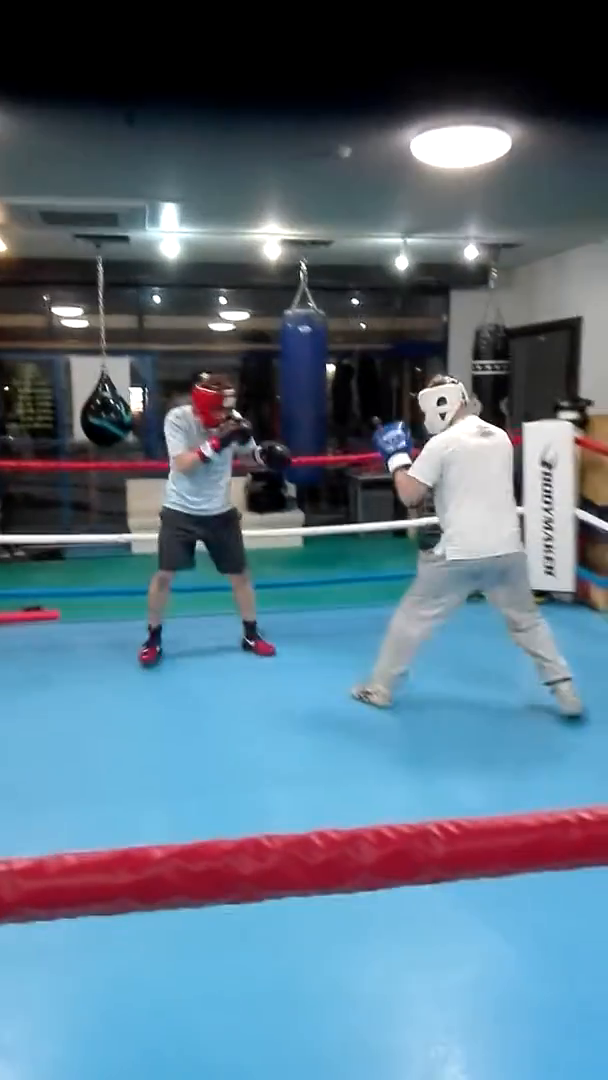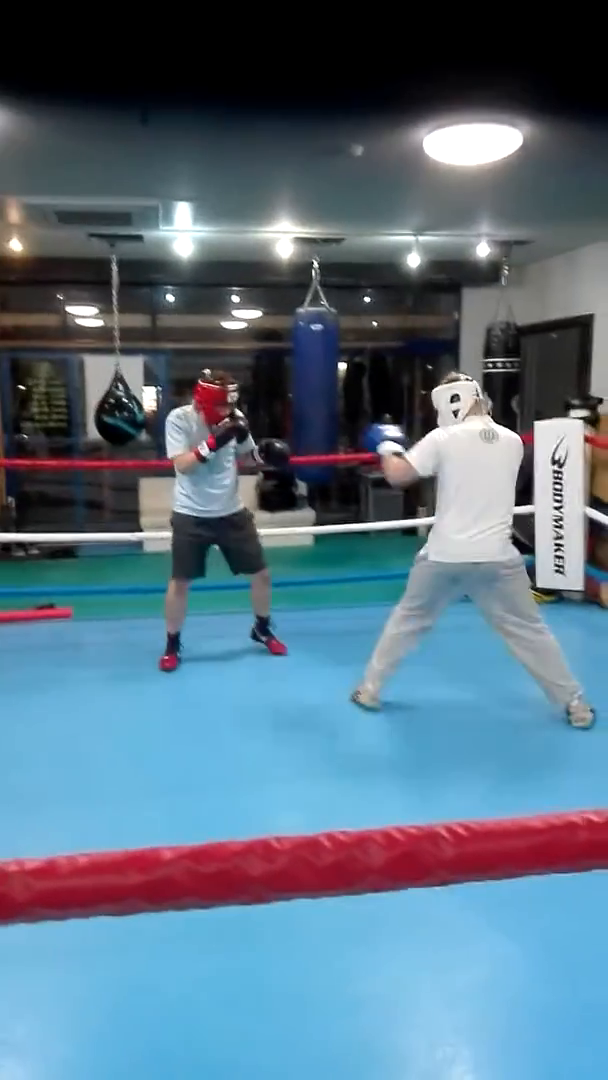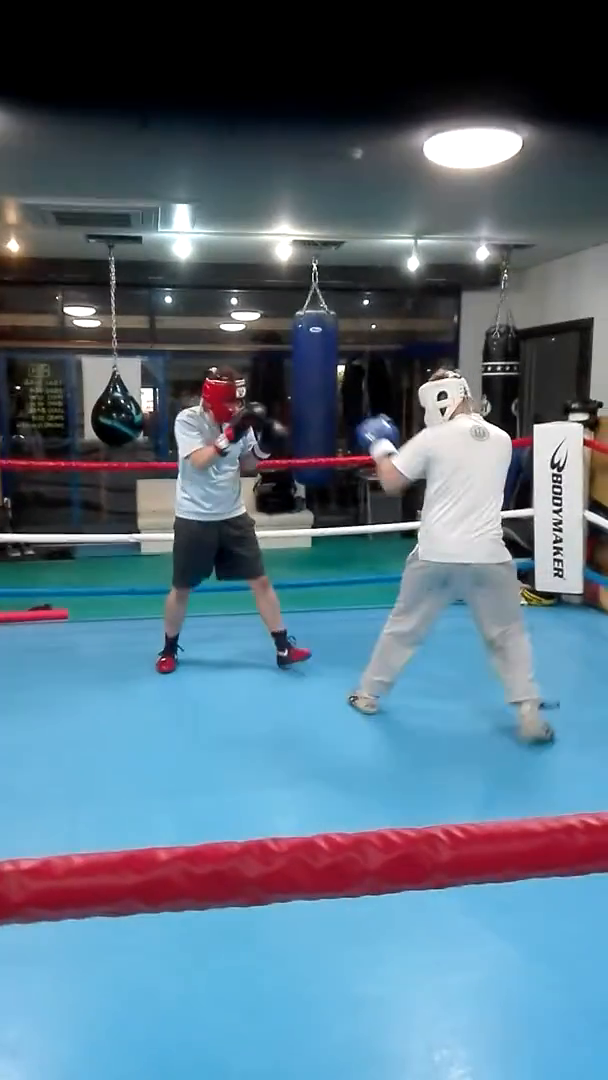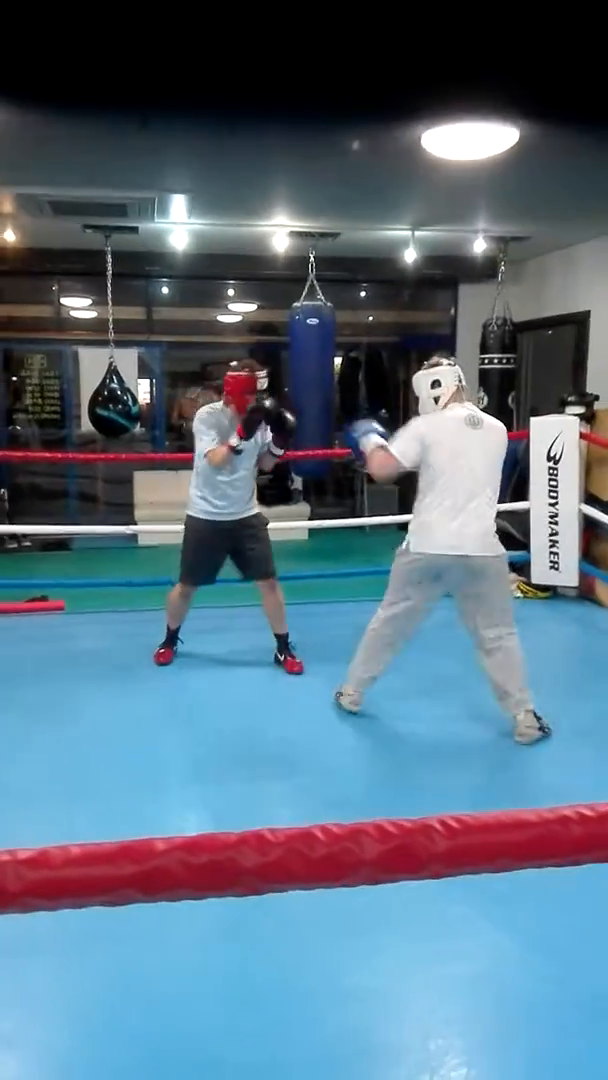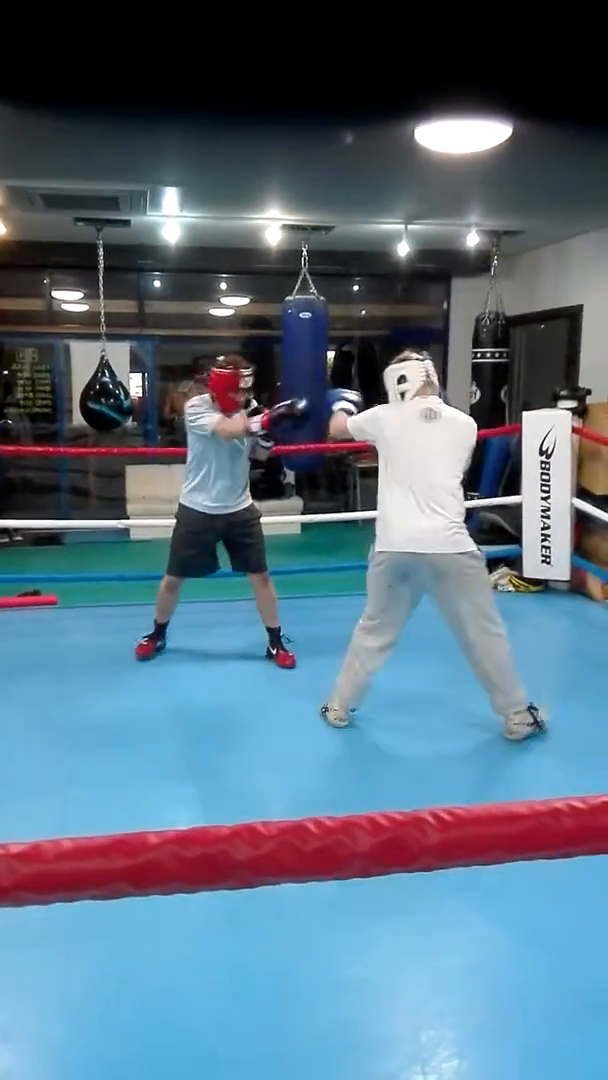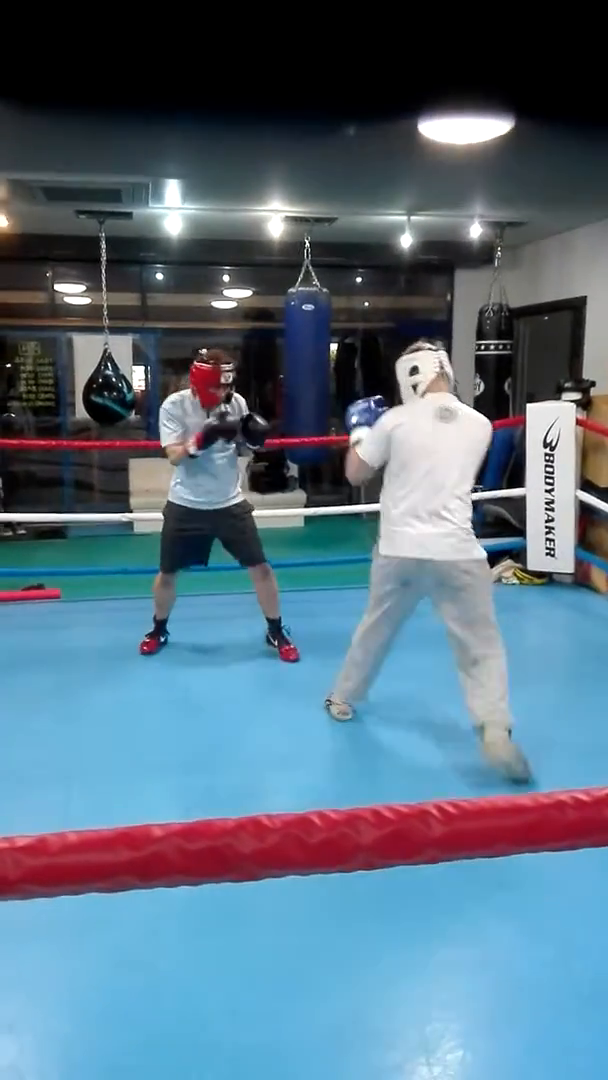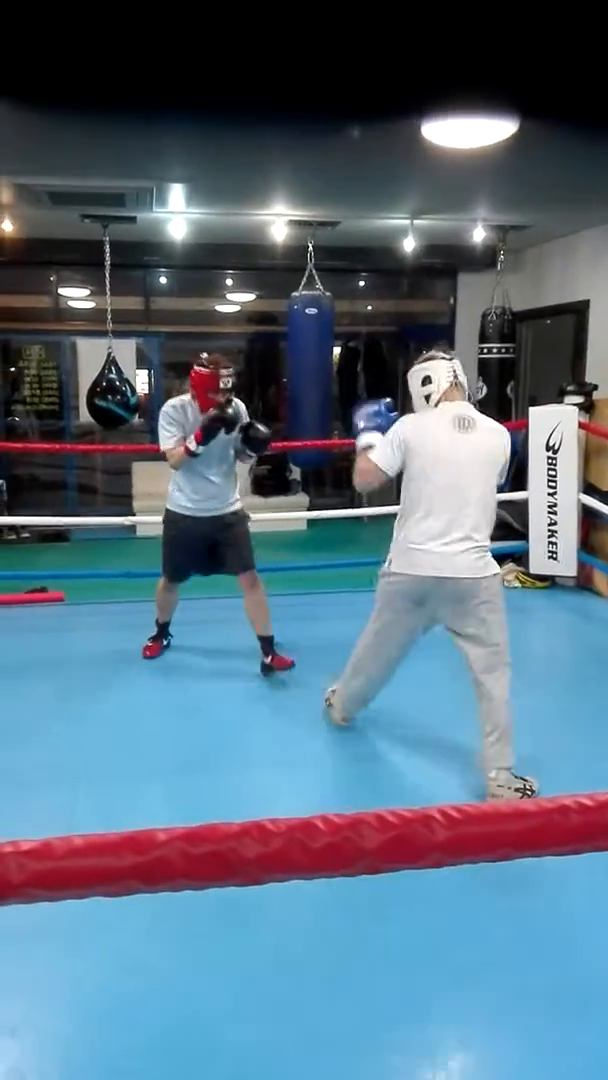
dt=0.2s
person 1, frame 1
left shoulder: (441, 444)
right shoulder: (500, 437)
left elbow: (410, 495)
left wrist: (397, 455)
left hip: (460, 553)
right hip: (506, 551)
left knee: (413, 616)
right knee: (527, 622)
left ankle: (379, 687)
right ankle: (564, 691)
person 1, frame 2
left shoulder: (444, 440)
right shoulder: (513, 442)
left elbow: (397, 474)
left wrist: (387, 443)
left hip: (444, 556)
right hip: (496, 557)
left knee: (407, 620)
right knee: (529, 629)
left ankle: (371, 689)
right ankle: (575, 704)
person 1, frame 3
left shoulder: (432, 438)
right shoulder: (501, 440)
left elbow: (392, 481)
left wrist: (380, 442)
left hip: (435, 556)
right hip: (488, 557)
left knee: (403, 627)
right knee: (508, 635)
left ankle: (368, 693)
right ankle: (530, 714)
person 1, frame 4
left shoulder: (425, 427)
right shoulder: (496, 429)
left elbow: (382, 469)
left wrist: (370, 438)
left hip: (427, 549)
right hip: (480, 551)
left knee: (391, 620)
right knee: (498, 634)
left ankle: (353, 692)
right ankle: (525, 717)
person 1, frame 5
left shoulder: (385, 416)
right shoulder: (465, 425)
left elbow: (338, 430)
left wrist: (342, 403)
left hip: (395, 547)
right hip: (450, 548)
left knee: (375, 629)
right knee: (483, 631)
left ankle: (340, 705)
right ankle: (517, 714)
person 1, frame 6
left shoulder: (396, 419)
right shoulder: (480, 424)
left elbow: (355, 472)
left wrist: (360, 427)
left hip: (398, 550)
right hip: (456, 554)
left knee: (375, 630)
right knee: (482, 648)
left ankle: (343, 700)
right ankle: (497, 742)
person 1, frame 7
left shoulder: (411, 428)
right shoulder: (498, 434)
left elbow: (364, 481)
left wrist: (371, 431)
left hip: (411, 568)
right hip: (472, 573)
left knee: (380, 643)
right knee: (491, 668)
left ankle: (343, 704)
right ankle: (499, 777)
person 2, frame 1
left shoulder: (233, 420)
right shoulder: (178, 418)
left elbow: (247, 455)
right elbow: (183, 464)
left wrist: (265, 454)
right wrist: (215, 442)
left hip: (220, 511)
right hip: (180, 510)
left knee: (240, 574)
right knee: (164, 575)
left ankle: (250, 635)
right ankle: (153, 639)
person 2, frame 2
left shoulder: (236, 418)
right shoulder: (179, 419)
left elbow: (245, 459)
right elbow: (182, 465)
left wrist: (262, 453)
right wrist: (214, 441)
left hip: (231, 511)
right hip: (191, 514)
left knee: (260, 573)
right knee: (180, 582)
left ankle: (262, 630)
right ankle: (172, 646)
person 2, frame 3
left shoulder: (242, 418)
right shoulder: (188, 419)
right elbow: (201, 461)
left wrist: (264, 446)
right wrist: (231, 433)
left hip: (233, 515)
right hip: (194, 517)
left knee: (260, 581)
right knee: (181, 588)
left ankle: (284, 646)
right ankle: (169, 648)
person 2, frame 4
left shoulder: (260, 418)
right shoulder: (208, 416)
left elbow: (265, 464)
right elbow: (216, 460)
left wrist: (279, 441)
right wrist: (243, 434)
left hip: (246, 515)
right hip: (206, 516)
left knee: (268, 581)
right knee: (187, 585)
left ankle: (284, 648)
right ankle: (170, 640)
person 2, frame 5
left shoulder: (249, 407)
right shoulder: (197, 406)
left elbow: (258, 454)
right elbow: (228, 429)
left wrist: (267, 435)
right wrist: (273, 416)
left hip: (239, 508)
right hip: (198, 509)
left knee: (261, 575)
right knee: (174, 577)
left ankle: (276, 642)
right ankle: (157, 634)
person 2, frame 6
left shoulder: (236, 402)
right shoulder: (175, 405)
right elbow: (174, 456)
left wrist: (253, 438)
right wrist: (202, 439)
left hip: (230, 503)
right hip: (186, 505)
left knee: (260, 568)
right knee: (167, 573)
left ankle: (276, 633)
right ankle: (159, 630)
person 2, frame 7
left shoulder: (236, 408)
right shoulder: (175, 410)
right elbow: (175, 459)
left wrist: (255, 444)
right wrist: (201, 434)
left hip: (227, 511)
right hip: (184, 512)
left knee: (249, 577)
right knee: (170, 579)
left ankle: (268, 650)
right ankle: (162, 632)
